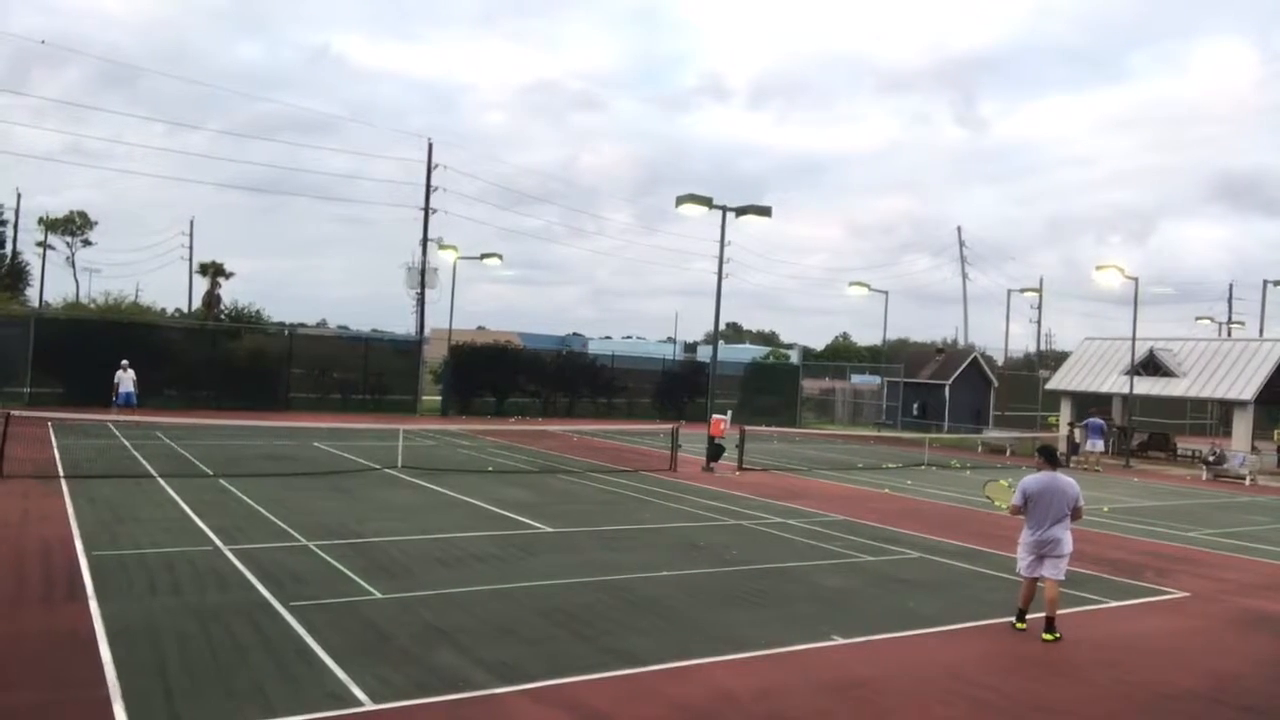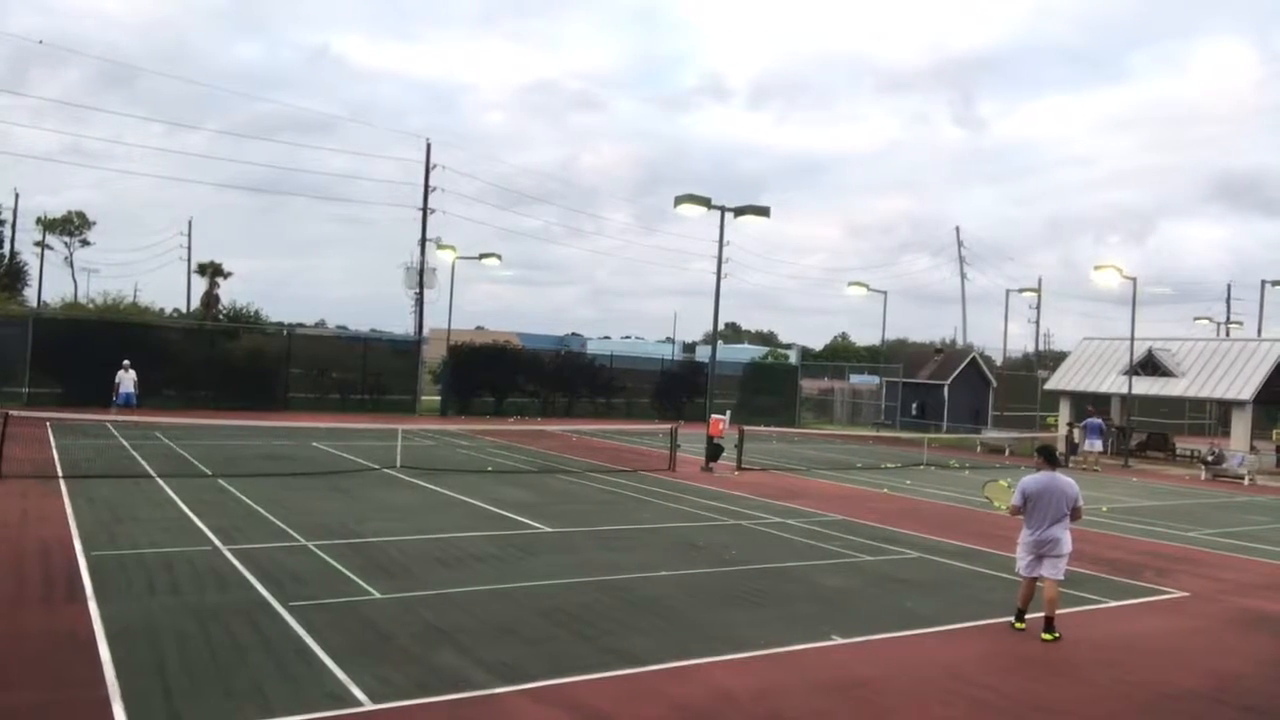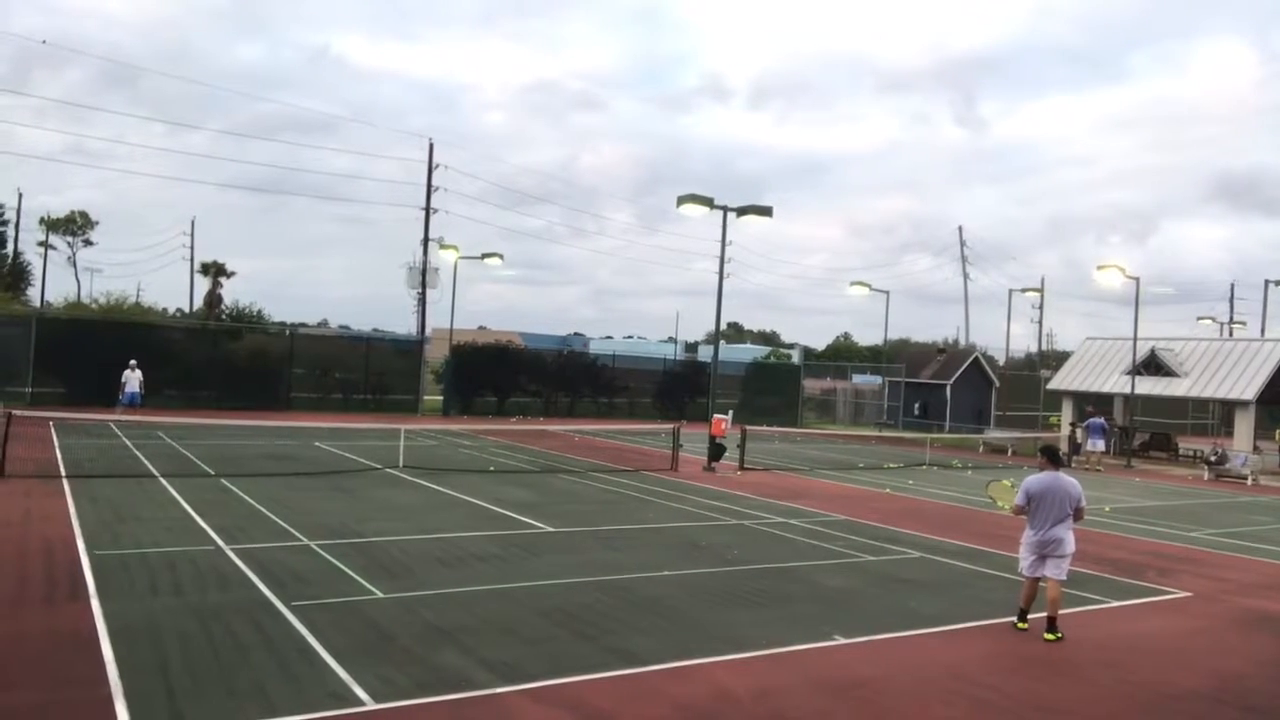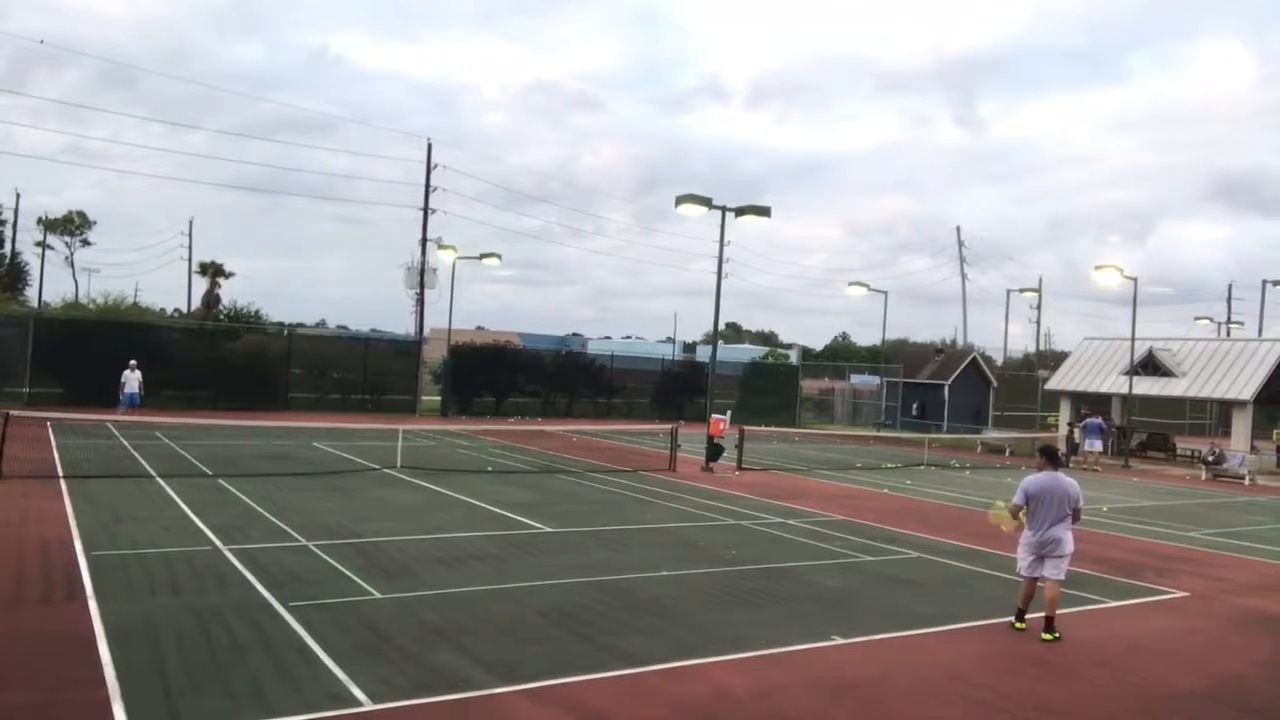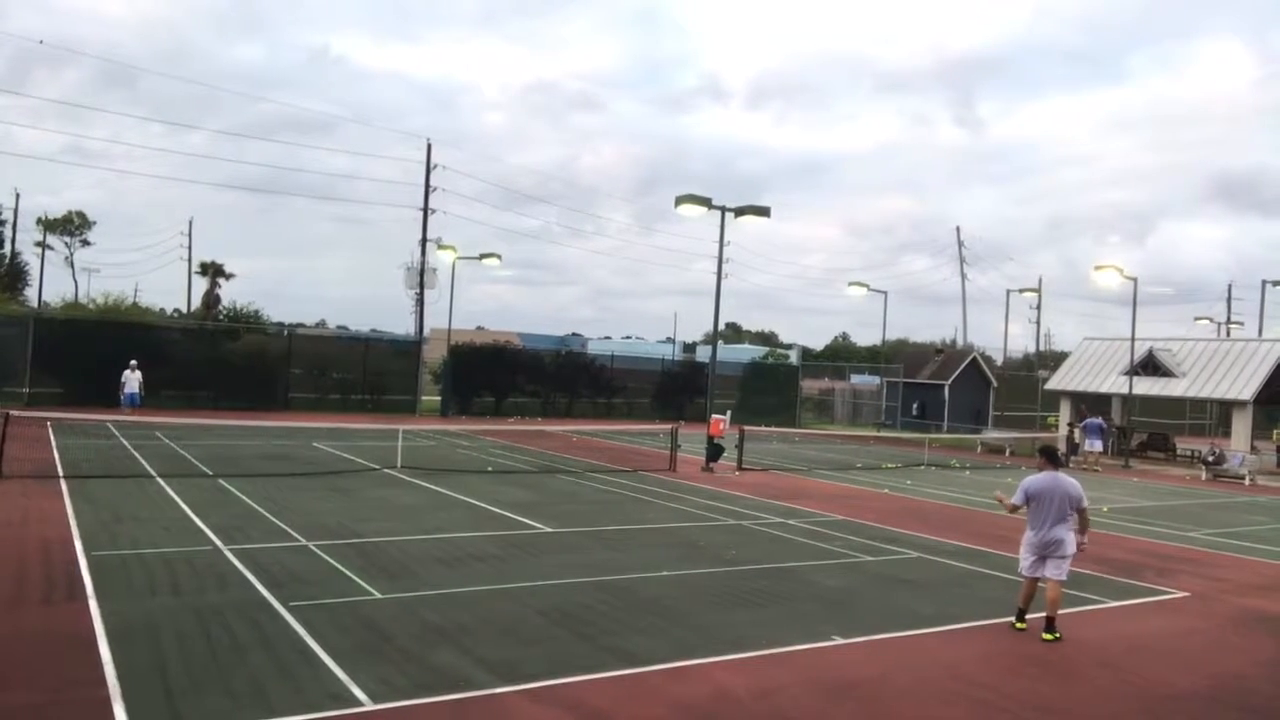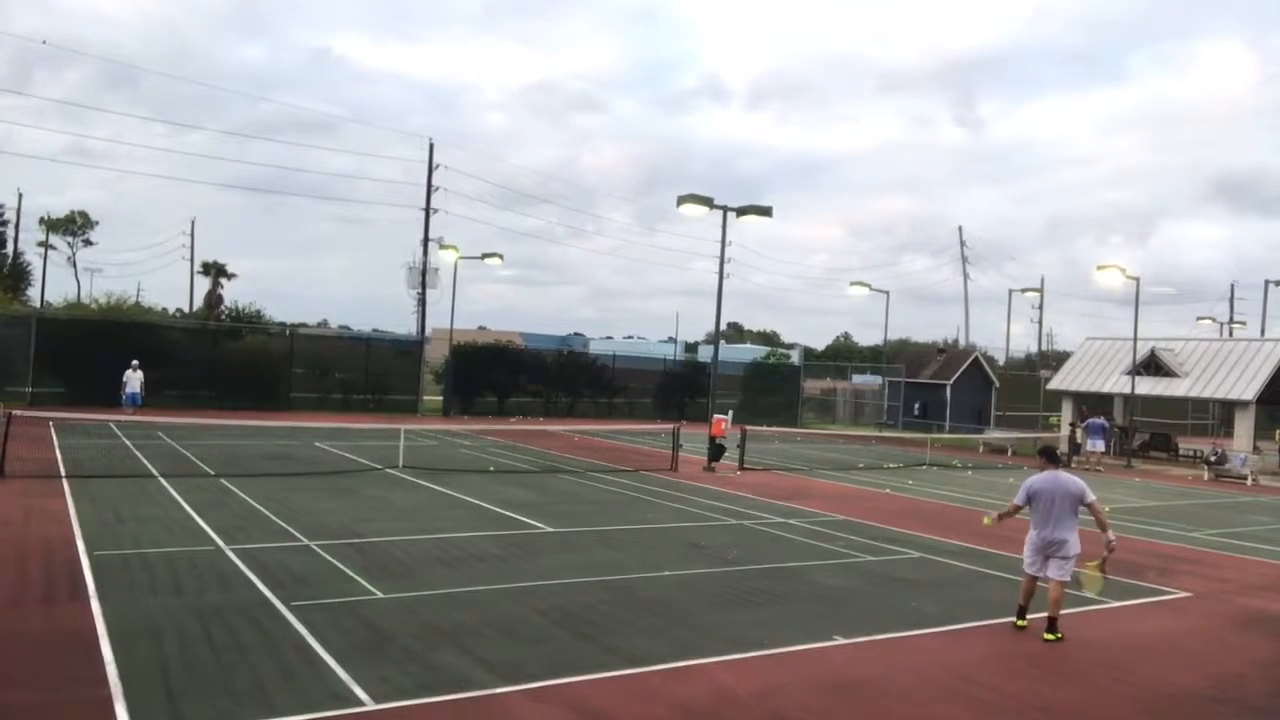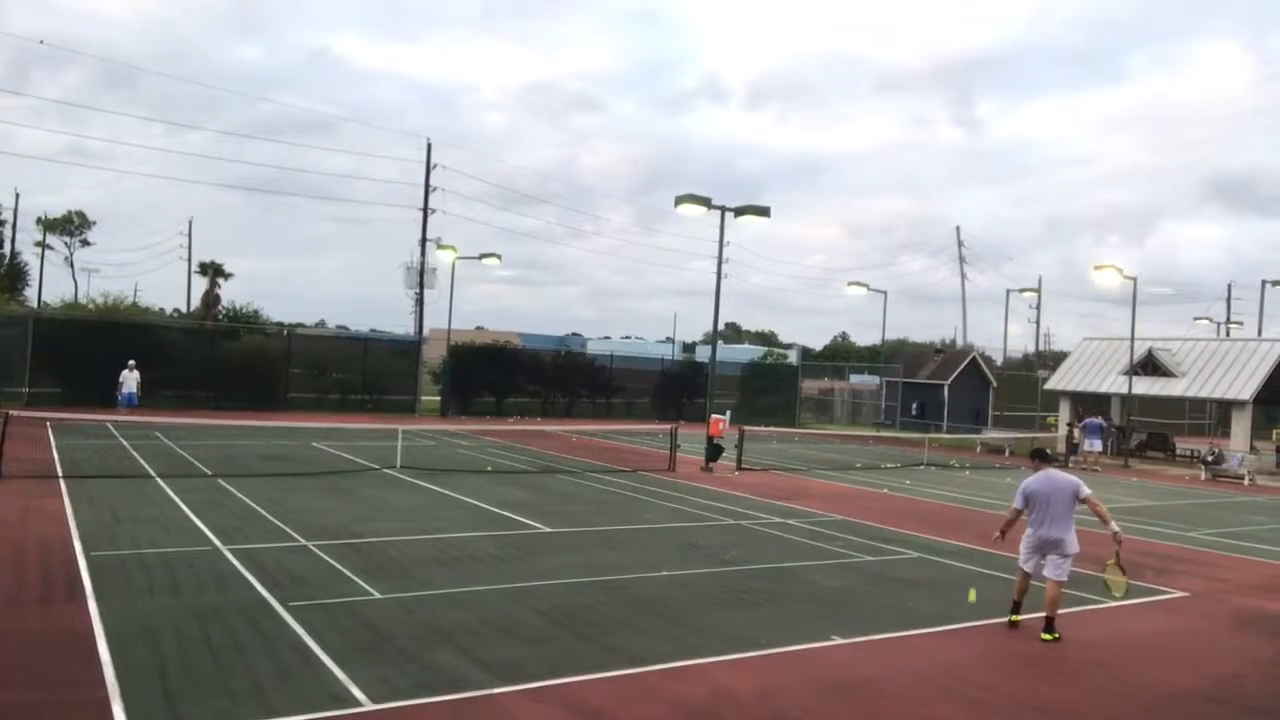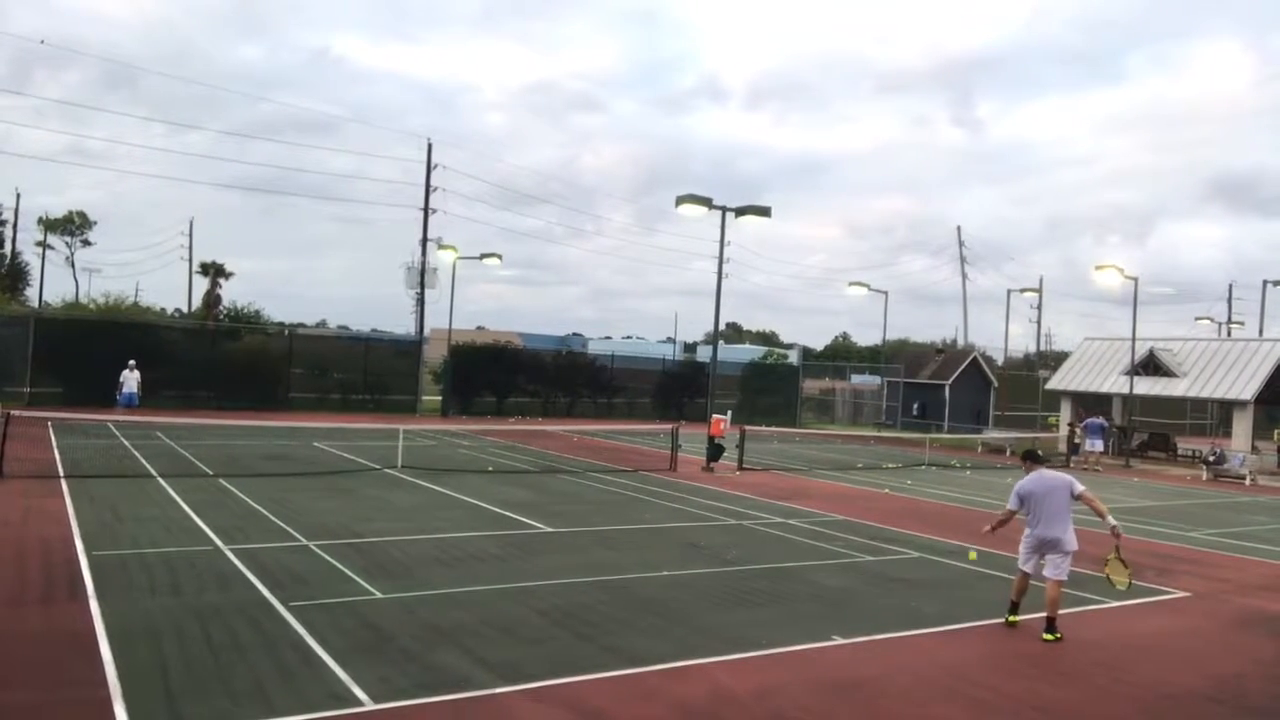
dt=0.2s
person 1, frame 1
left shoulder: (1028, 482)
right shoulder: (1071, 484)
left elbow: (1014, 510)
right elbow: (1078, 514)
left hip: (1032, 538)
right hip: (1058, 540)
left knee: (1029, 579)
right knee: (1052, 582)
left ankle: (1020, 619)
right ankle: (1049, 628)
person 1, frame 2
left shoulder: (1027, 482)
right shoulder: (1070, 484)
left elbow: (1013, 511)
right elbow: (1077, 515)
left hip: (1031, 538)
right hip: (1057, 540)
left knee: (1028, 579)
right knee: (1051, 582)
left ankle: (1019, 619)
right ankle: (1048, 628)
person 1, frame 3
left shoulder: (1030, 482)
right shoulder: (1073, 485)
left elbow: (1016, 511)
right elbow: (1080, 515)
left hip: (1034, 538)
right hip: (1060, 540)
left knee: (1031, 579)
right knee: (1054, 582)
left ankle: (1022, 619)
right ankle: (1051, 628)
person 1, frame 4
left shoulder: (1029, 482)
right shoulder: (1072, 485)
left elbow: (1014, 510)
right elbow: (1077, 517)
left wrist: (1018, 518)
left hip: (1033, 539)
right hip: (1059, 540)
left knee: (1029, 579)
right knee: (1053, 582)
left ankle: (1019, 619)
right ankle: (1048, 628)
person 1, frame 5
left shoulder: (1030, 482)
right shoulder: (1074, 485)
left elbow: (1012, 508)
right elbow: (1083, 517)
left wrist: (1002, 499)
right wrist: (1082, 537)
left hip: (1035, 540)
right hip: (1061, 541)
left knee: (1030, 579)
right knee: (1054, 582)
left ankle: (1020, 619)
right ankle: (1049, 628)
person 1, frame 6
left shoulder: (1032, 483)
right shoulder: (1077, 484)
left elbow: (1014, 509)
right elbow: (1096, 511)
left wrist: (999, 516)
right wrist: (1109, 535)
left hip: (1038, 539)
right hip: (1064, 541)
left knee: (1030, 577)
right knee: (1057, 583)
left ankle: (1021, 617)
right ankle: (1051, 628)
person 1, frame 7
left shoulder: (1028, 484)
right shoulder: (1072, 481)
left elbow: (1014, 515)
right elbow: (1095, 505)
left wrist: (1001, 532)
right wrist: (1113, 528)
left hip: (1035, 537)
right hip: (1062, 540)
left knee: (1024, 573)
right knee: (1054, 582)
left ankle: (1014, 613)
right ankle: (1048, 628)
person 1, frame 8
left shoulder: (1022, 485)
right shoulder: (1066, 479)
left elbow: (1008, 515)
right elbow: (1091, 500)
left wrist: (992, 527)
right wrist: (1110, 522)
left hip: (1034, 537)
right hip: (1061, 539)
left knee: (1023, 573)
right knee: (1054, 582)
left ankle: (1012, 613)
right ankle: (1050, 628)
